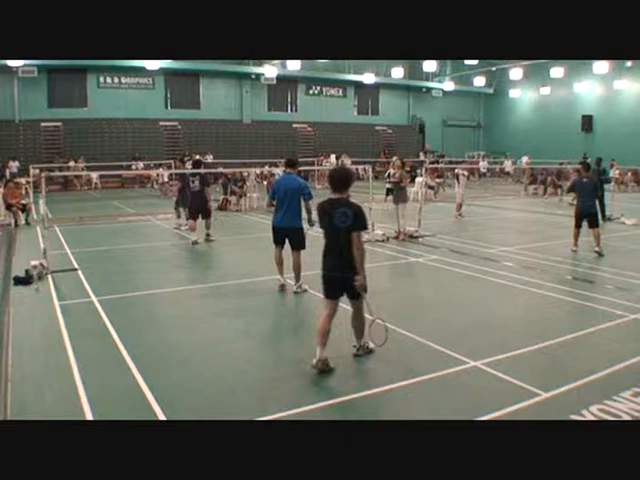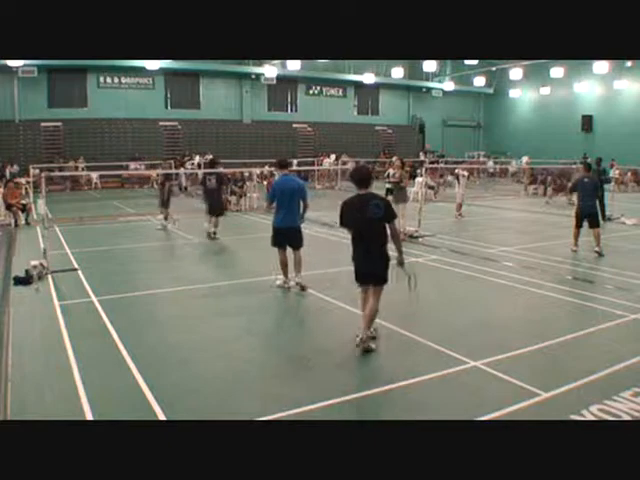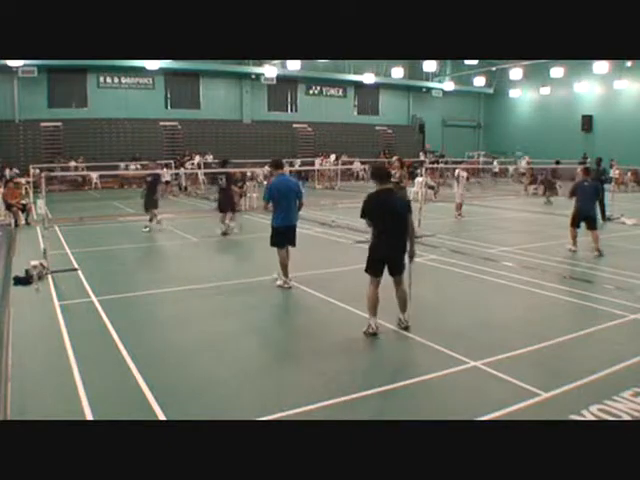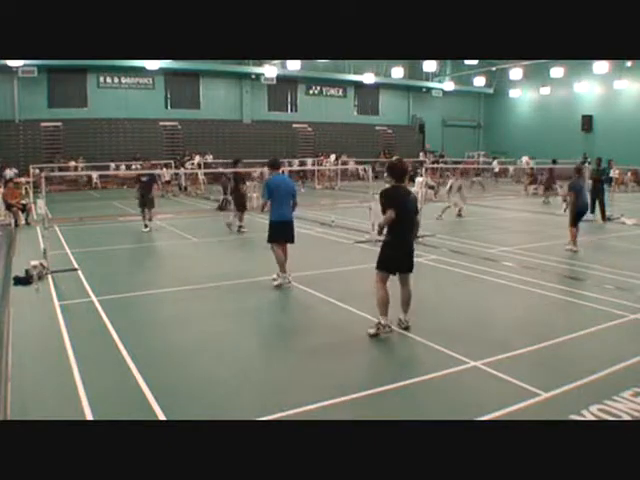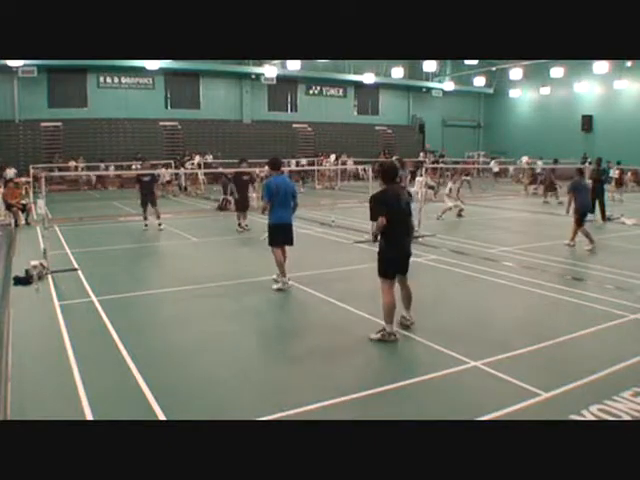
dt=0.5s
person 1, frame 1
left shoulder: (322, 208)
right shoulder: (354, 210)
right elbow: (357, 244)
right wrist: (361, 273)
left hip: (329, 267)
right hip: (349, 269)
left knee: (329, 311)
right knee: (358, 308)
left ankle: (319, 356)
right ankle: (360, 345)
person 1, frame 2
left shoulder: (347, 205)
right shoulder: (382, 202)
left elbow: (349, 230)
right elbow: (394, 232)
right wrist: (400, 253)
left hip: (359, 256)
right hip: (379, 256)
left knee: (365, 292)
right knee: (374, 297)
left ankle: (368, 329)
right ankle: (363, 337)
person 1, frame 3
left shoulder: (372, 198)
right shoulder: (402, 197)
left elbow: (369, 223)
right elbow: (410, 225)
right wrist: (412, 247)
left hip: (379, 246)
right hip: (398, 247)
left knee: (373, 285)
right knee: (399, 283)
left ankle: (372, 323)
right ankle: (403, 318)
person 1, frame 4
left shoulder: (388, 193)
right shoulder: (411, 195)
left elbow: (390, 215)
right elbow: (416, 222)
left wrist: (380, 225)
left hip: (392, 244)
right hip: (407, 245)
left knee: (380, 282)
right knee: (405, 282)
left ankle: (383, 322)
right ankle: (404, 319)
person 1, frame 5
left shoulder: (378, 197)
right shoulder: (403, 195)
left elbow: (382, 222)
right elbow: (411, 224)
left wrist: (375, 232)
left hip: (389, 248)
right hip: (404, 247)
left knee: (387, 288)
right knee: (403, 282)
left ankle: (389, 331)
right ankle: (407, 316)
person 2, frame 1
left shoulder: (277, 182)
right shoulder: (301, 183)
left elbow: (269, 203)
right elbow: (307, 206)
right wrist: (310, 219)
left hip: (278, 222)
right hip: (295, 223)
left knee: (278, 248)
right knee: (296, 253)
left ankle: (281, 278)
right ankle: (298, 284)
person 2, frame 2
left shoulder: (275, 184)
right shoulder: (299, 183)
left elbow: (268, 205)
right elbow: (306, 204)
left wrist: (271, 205)
right wrist: (302, 216)
left hip: (279, 223)
right hip: (294, 222)
left knee: (282, 251)
right knee: (297, 251)
left ankle: (286, 280)
right ankle: (298, 277)
person 2, frame 3
left shoulder: (272, 184)
right shoulder: (294, 182)
left elbow: (266, 205)
right elbow: (301, 203)
left wrist: (267, 207)
left hip: (278, 221)
right hip: (291, 221)
left knee: (281, 250)
right knee: (286, 248)
left ankle: (286, 280)
right ankle: (284, 273)
person 2, frame 4
left shoulder: (270, 181)
right shoulder: (289, 181)
left elbow: (265, 201)
right elbow: (295, 202)
left wrist: (262, 209)
left hip: (276, 218)
right hip: (288, 218)
left knee: (275, 246)
right knee: (283, 245)
left ankle: (285, 275)
right ankle: (282, 273)
person 2, frame 5
left shoulder: (269, 183)
right shoulder: (289, 182)
left elbow: (266, 204)
right elbow: (295, 203)
left wrist: (263, 211)
left hip: (275, 220)
right hip: (287, 220)
left knee: (276, 250)
right knee: (282, 248)
left ankle: (285, 280)
right ankle: (281, 274)
